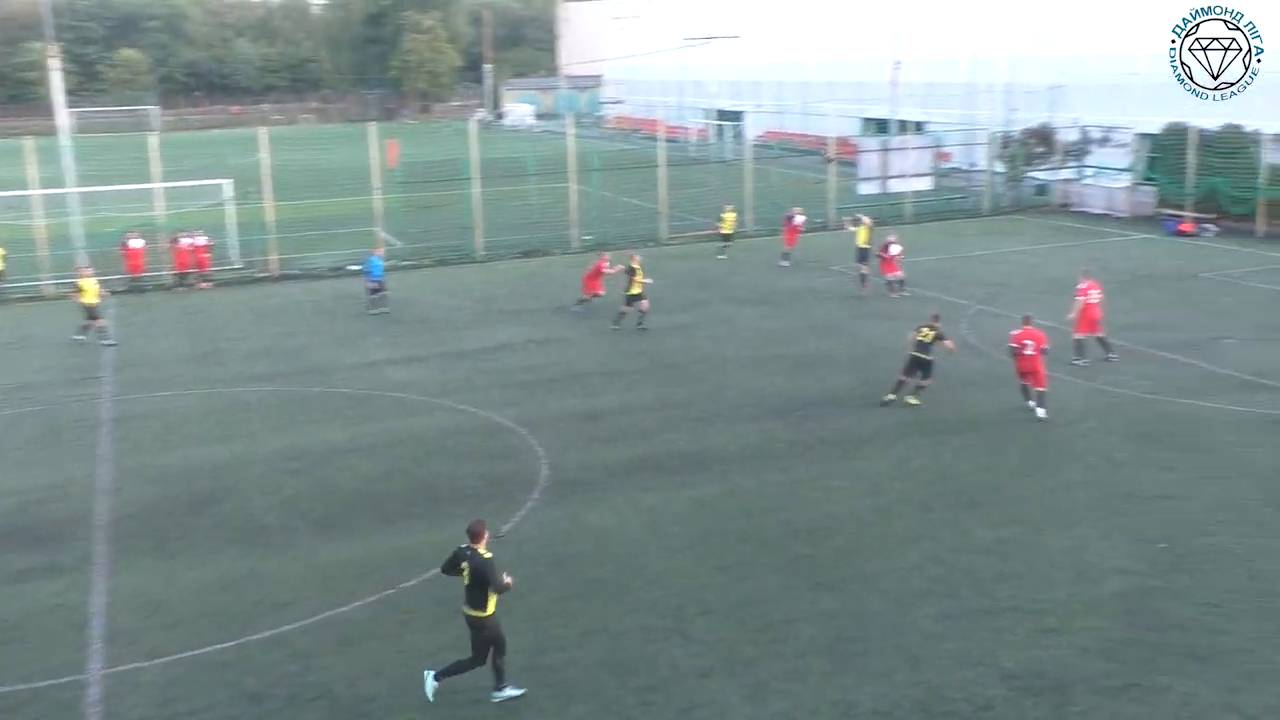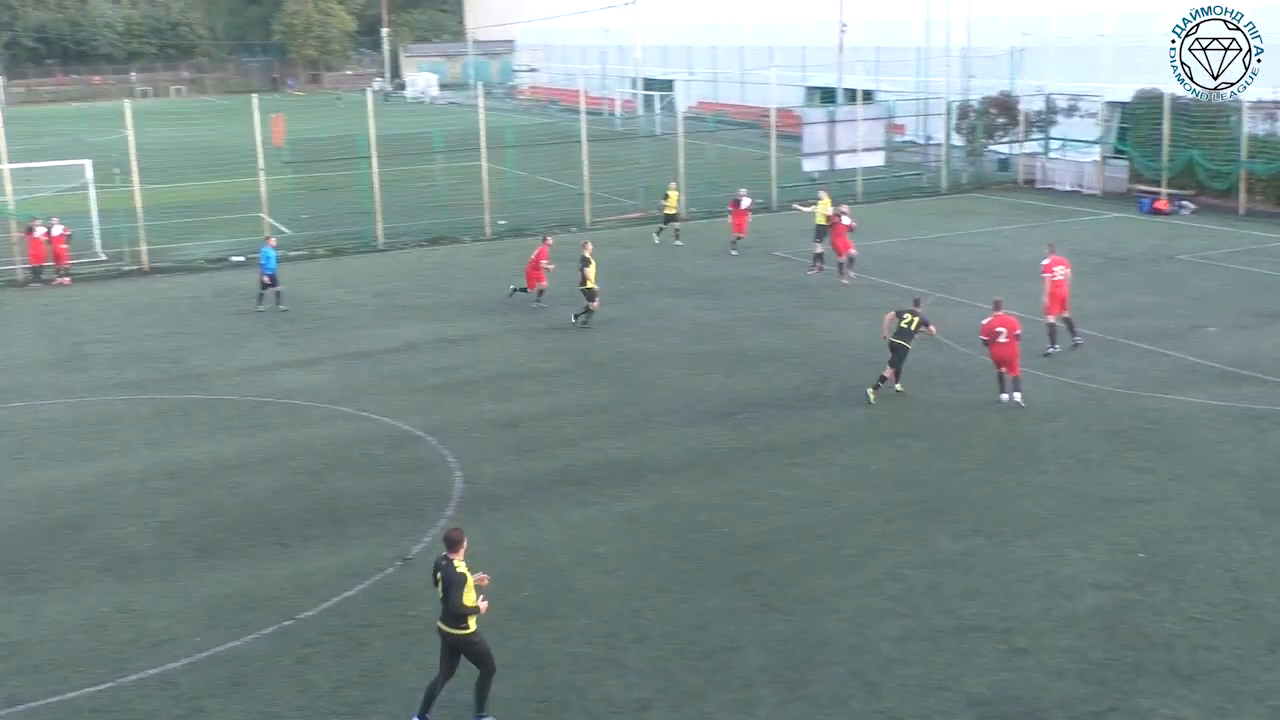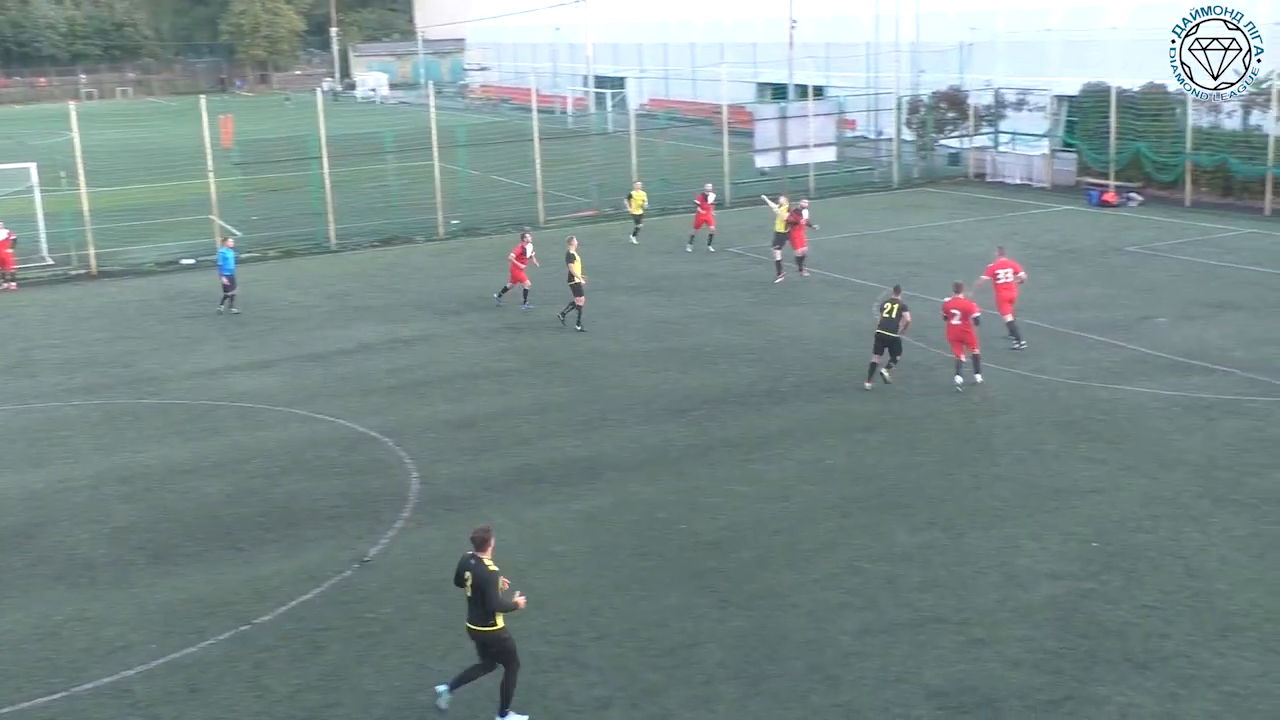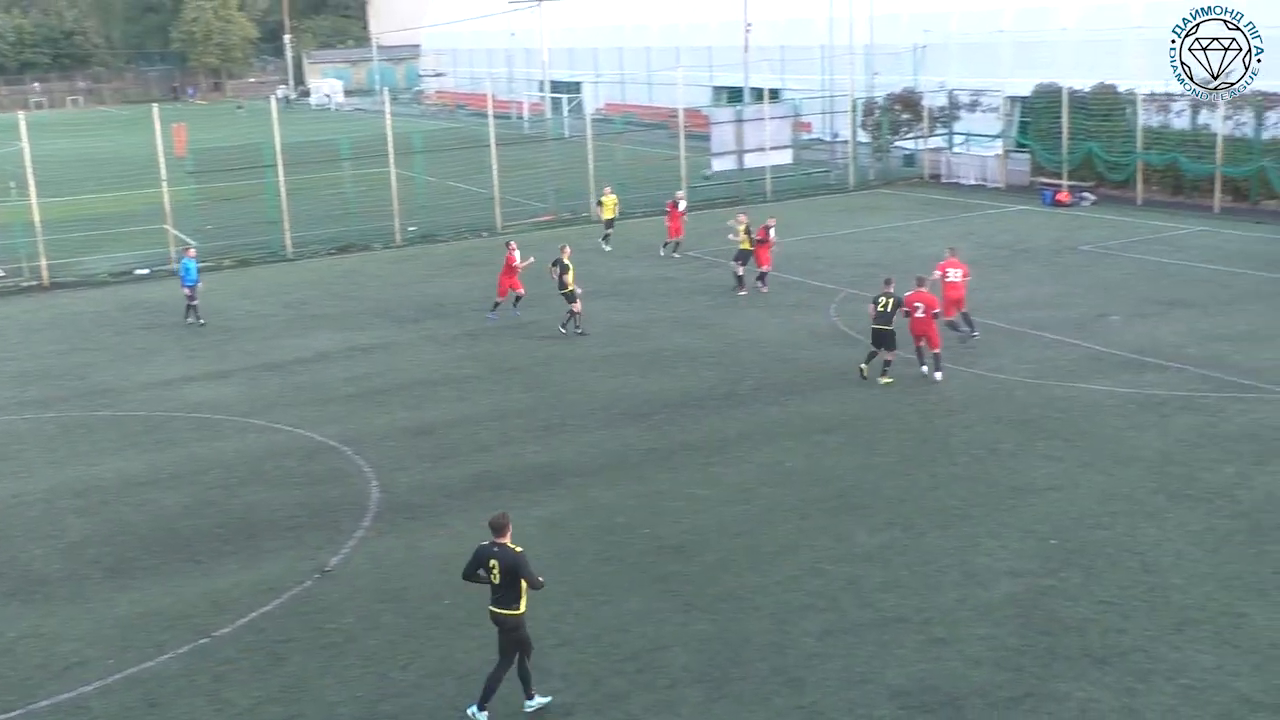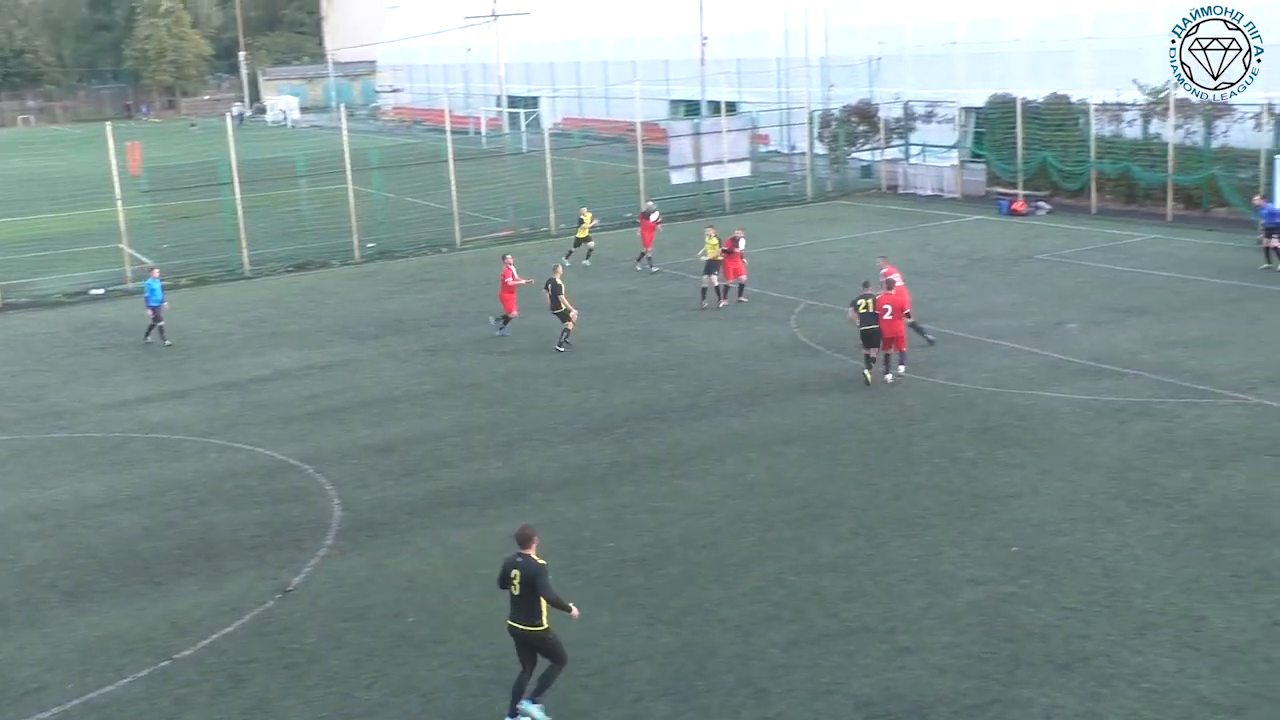
dt=0.2s
person 1, frame 1
left shoulder: (462, 551)
right shoulder: (485, 559)
left elbow: (445, 569)
right elbow: (497, 587)
right wrist: (506, 583)
left hip: (472, 611)
right hip: (482, 615)
left knee: (500, 647)
right knee: (478, 660)
left ankle: (500, 689)
right ankle: (436, 677)
person 1, frame 2
left shoulder: (441, 561)
right shoulder: (458, 574)
right elbow: (454, 607)
left wrist: (471, 581)
right wrist: (477, 608)
left hip: (446, 629)
right hip: (463, 633)
left knee: (445, 674)
right knee: (488, 669)
person 1, frame 3
left shoulder: (467, 559)
right shoulder: (489, 572)
left elbow: (458, 581)
right elbow: (498, 605)
right wrist: (516, 604)
left hip: (473, 626)
right hip: (491, 630)
left knee: (487, 664)
right knee: (512, 667)
left ankle: (448, 688)
person 1, frame 4
left shoulder: (482, 550)
right shoulder: (515, 555)
left elbow: (467, 575)
right elbow: (532, 582)
right wrist: (541, 583)
left hip: (495, 611)
right hip: (512, 614)
left knee: (526, 649)
right knee: (504, 663)
left ankle: (531, 699)
person 1, frame 5
left shoulder: (509, 562)
right shoulder: (537, 567)
left elbow: (502, 584)
right elbow: (548, 596)
right wrist: (569, 608)
left hip: (515, 626)
right hip: (535, 629)
left knee: (527, 669)
right knee: (559, 661)
right ankle: (532, 701)
